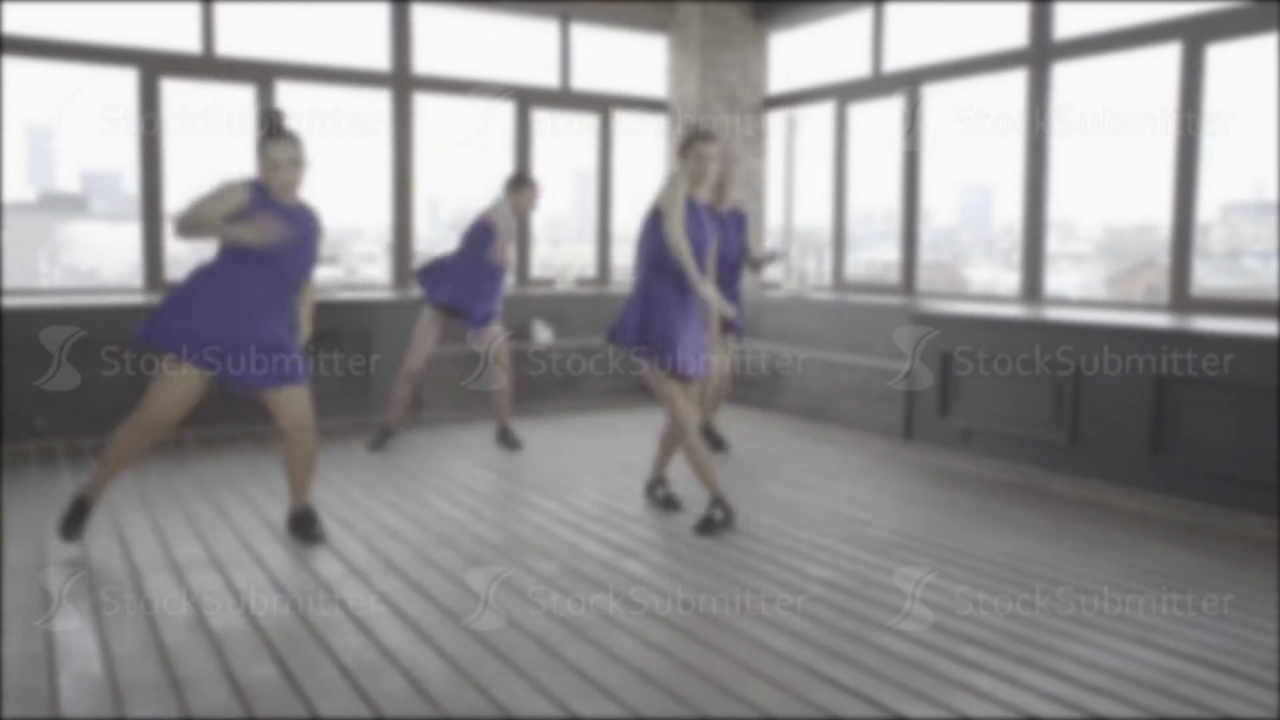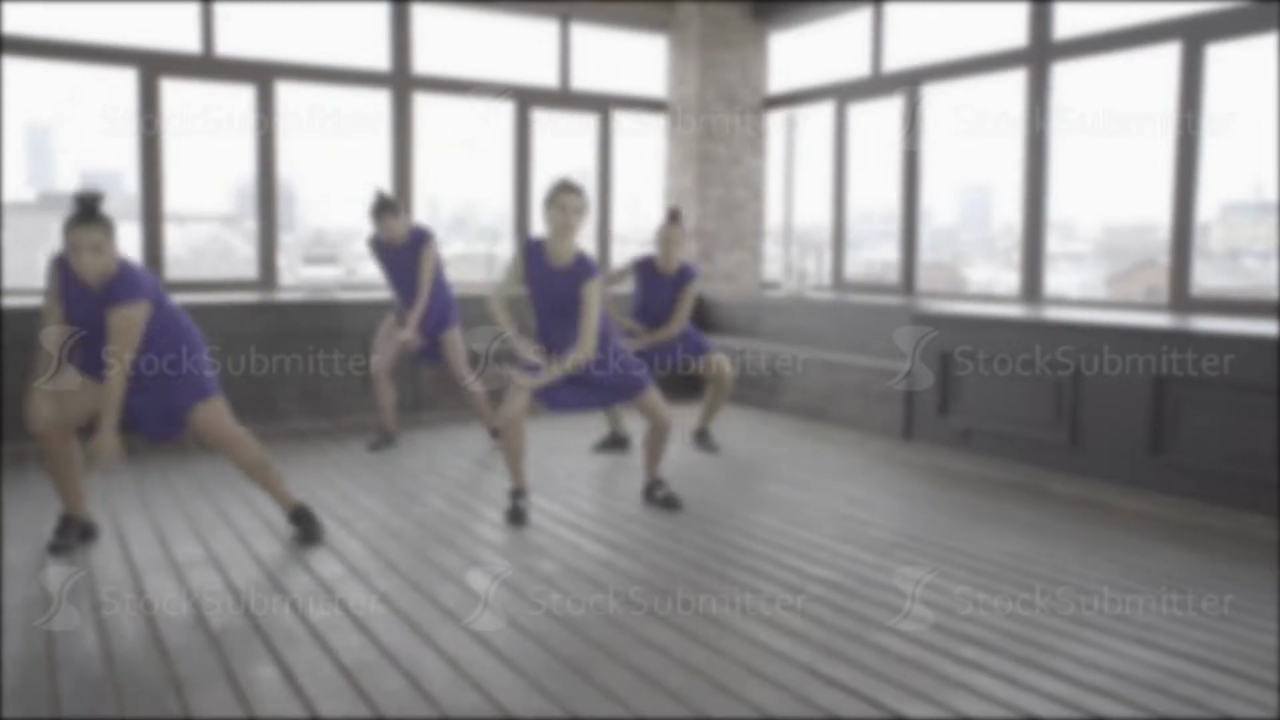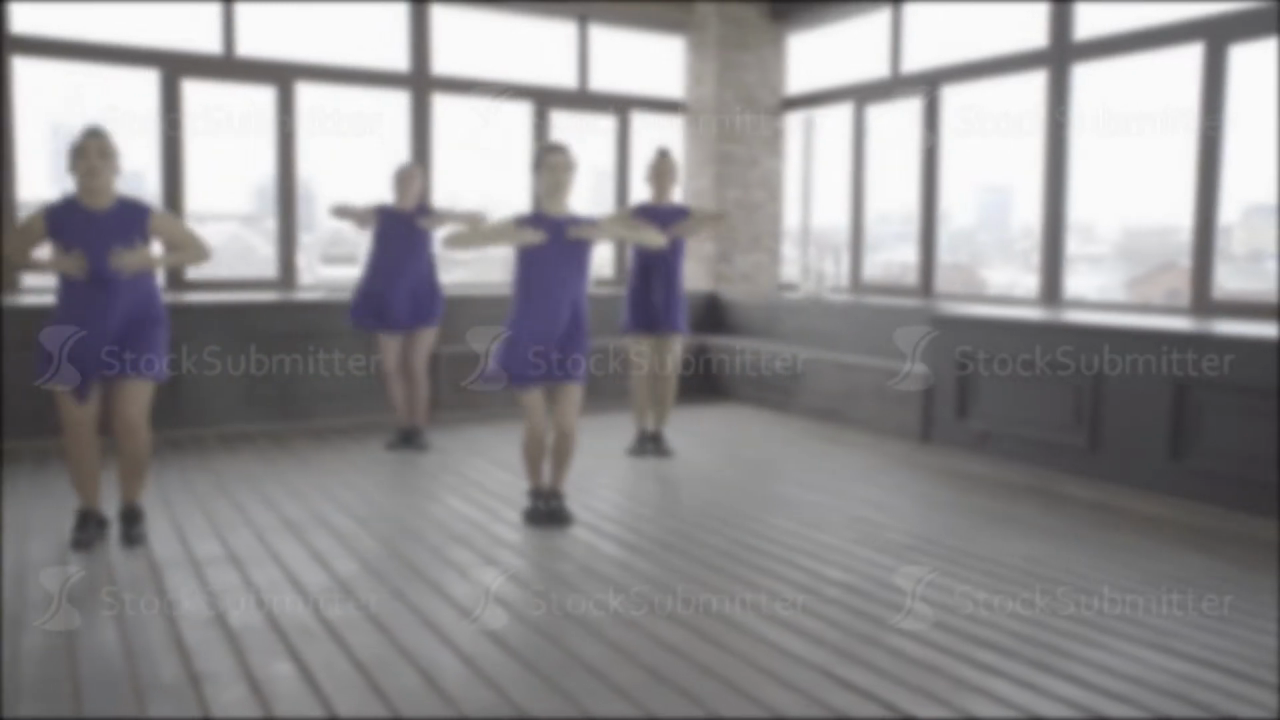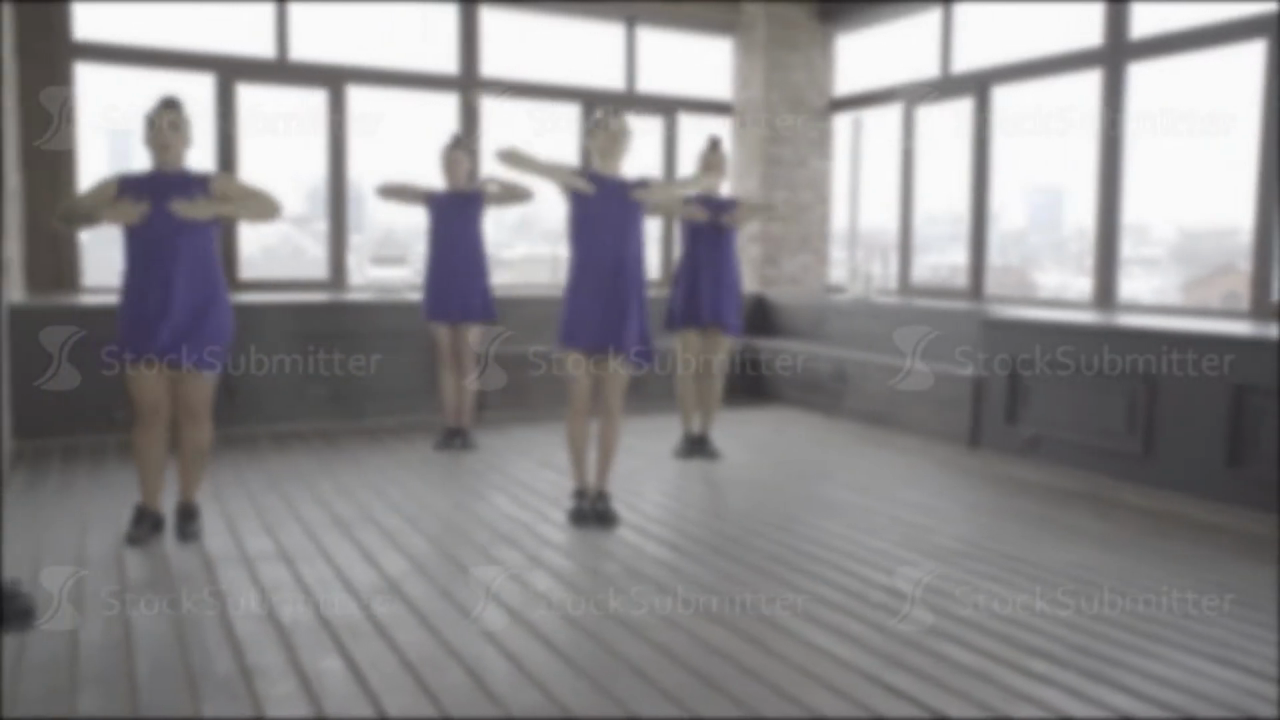
dt=0.7s
person 1, frame 1
left shoulder: (310, 222)
right shoulder: (241, 192)
right elbow: (185, 224)
left wrist: (303, 323)
right wrist: (237, 231)
left hip: (265, 336)
right hip: (207, 323)
left knee: (300, 428)
right knee: (154, 420)
left ankle: (301, 510)
right ankle: (90, 493)
person 1, frame 2
left shoulder: (129, 296)
right shoulder: (61, 266)
left elbow: (118, 369)
right elbow: (53, 325)
left wrist: (107, 430)
right wrist: (43, 378)
left hip: (172, 361)
right hip: (104, 359)
left knee: (226, 437)
right knee: (45, 419)
left ankle: (293, 509)
right ankle: (76, 519)
person 1, frame 3
left shoulder: (143, 217)
right shoulder: (52, 218)
left elbow: (200, 250)
left wrist: (148, 260)
right wrist: (55, 265)
left hip: (136, 333)
right hip: (80, 335)
left knee: (132, 423)
right knee: (74, 425)
left ankle: (132, 509)
right ankle: (89, 514)
person 1, frame 4
left shoulder: (210, 185)
right shoulder: (124, 187)
left elbow: (271, 207)
right elbow: (65, 216)
left wrist: (212, 210)
right wrist: (106, 213)
left hip: (199, 312)
right hip: (145, 313)
left knee: (194, 412)
right knee: (150, 412)
left ankle: (188, 505)
right ankle: (149, 508)
person 2, frame 1
left shoulder: (706, 224)
right shoulder: (678, 180)
left elbow: (709, 295)
right elbow: (670, 225)
left wrist: (711, 347)
right wrist: (702, 286)
left hip: (682, 323)
right hip: (656, 322)
left knee: (686, 413)
right knee: (684, 419)
left ankle: (655, 479)
right ankle: (720, 502)
person 2, frame 2
left shoulder: (589, 274)
right shoulder: (528, 251)
left elbow: (586, 347)
right elbow: (496, 299)
left wrist: (543, 379)
right wrist: (519, 343)
left hip: (596, 348)
right hip: (546, 348)
left knee: (661, 417)
right knee: (509, 414)
left ankle: (653, 483)
right ankle: (519, 493)
person 2, frame 3
left shoulder: (590, 225)
right shoulder: (519, 226)
left elbow: (658, 239)
right elbow: (451, 242)
left wrist: (604, 233)
right wrist: (515, 241)
left hip: (568, 340)
right hip: (528, 341)
left knee: (565, 429)
right knee: (537, 431)
left ankle: (555, 491)
right ankle: (536, 491)
person 2, frame 4
left shoulder: (640, 189)
right shoulder: (575, 180)
left elbow: (706, 182)
right elbow: (505, 155)
left wrist: (666, 194)
right wrist: (560, 175)
left hip: (623, 305)
right hip: (583, 300)
left knee: (612, 404)
right knee: (580, 401)
left ankle: (601, 492)
right ankle: (581, 491)
person 3, frame 1
left shoulder: (740, 218)
left elbow: (753, 266)
left wrist: (769, 257)
left hip: (730, 307)
left knee: (724, 375)
right knee: (716, 369)
left ankle: (706, 423)
right ankle: (706, 422)
person 3, frame 2
left shoulder: (689, 276)
right shoulder: (640, 266)
left elbow: (675, 326)
left wrist: (637, 342)
right wrist: (624, 322)
left hip: (677, 337)
right hip: (642, 334)
left knee: (724, 371)
left ankle: (702, 430)
right ankle: (617, 434)
person 3, frame 3
left shoulder: (686, 214)
right shoulder: (635, 212)
left elbow: (725, 218)
left wrist: (689, 231)
left hip: (671, 299)
right hip: (640, 296)
left knee: (668, 369)
right knee: (641, 366)
left ankle: (657, 433)
right ankle: (642, 432)
person 3, frame 4
left shoulder: (735, 206)
right shoulder: (685, 204)
left wrist: (748, 214)
right wrist: (680, 210)
left hip: (723, 291)
right hip: (691, 289)
left knee: (715, 366)
right knee: (687, 364)
left ankle: (704, 436)
right ankle: (688, 435)
person 4, frame 1
left shoulder: (505, 221)
right shoulder: (499, 210)
right wrist: (504, 240)
left hip: (478, 300)
right hip: (445, 294)
left knee: (502, 363)
right knee: (412, 366)
left ankle: (504, 429)
right ankle: (390, 425)
person 4, frame 2
left shoulder: (425, 238)
right shoulder: (377, 243)
left elbow: (425, 288)
right elbow: (397, 285)
left wrist: (409, 327)
right wrist: (409, 325)
left hip: (438, 311)
right hip: (407, 310)
left knee: (462, 375)
right knee: (379, 367)
left ankle: (494, 427)
right ankle: (387, 431)
person 4, frame 3
left shoulder: (430, 215)
right shoulder: (381, 213)
left elbow: (480, 219)
right elbow: (336, 210)
left wrist: (446, 220)
right wrist: (362, 219)
left hip: (422, 302)
right hip: (389, 302)
left knee: (416, 367)
right knee: (390, 368)
left ankle: (418, 430)
right ankle: (404, 428)
person 4, frame 4
left shoulder: (478, 196)
right shoulder: (433, 199)
left elbow: (527, 195)
right elbow: (382, 191)
left wrist: (494, 182)
right wrist: (416, 189)
left hip: (469, 287)
right hip: (440, 286)
left knee: (466, 360)
right knee: (446, 359)
left ankle: (465, 428)
right ankle: (451, 428)
